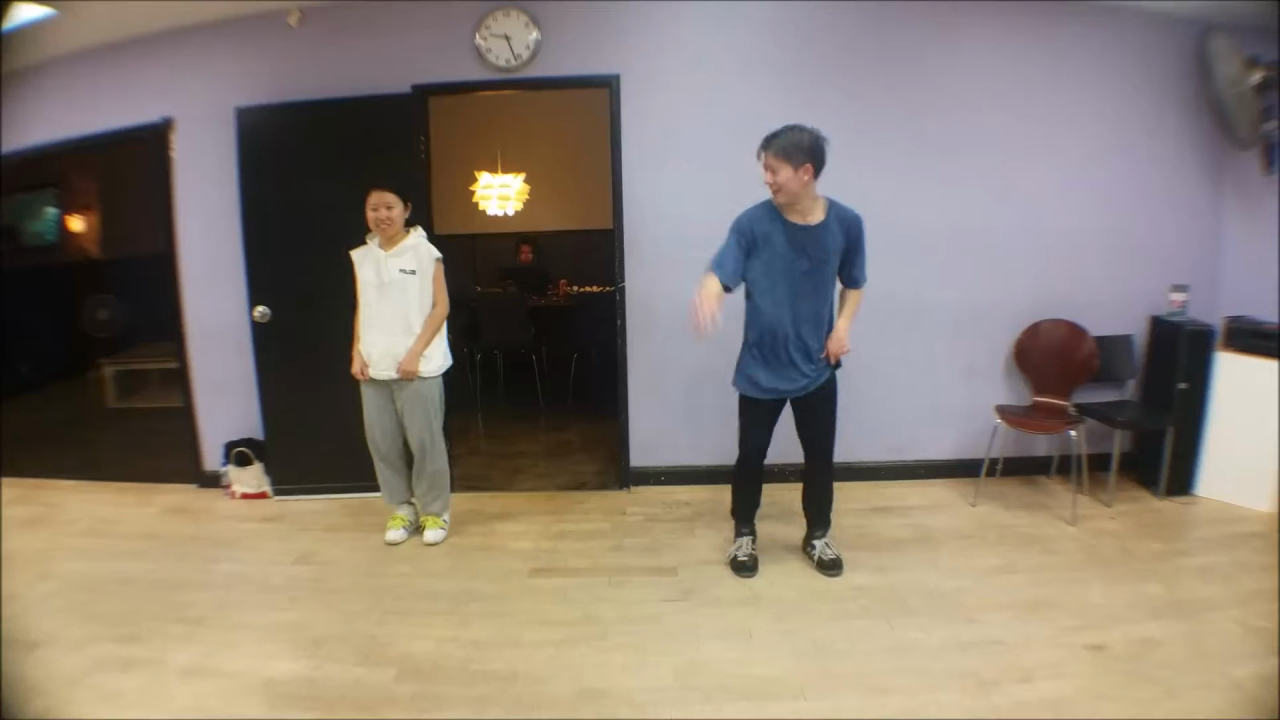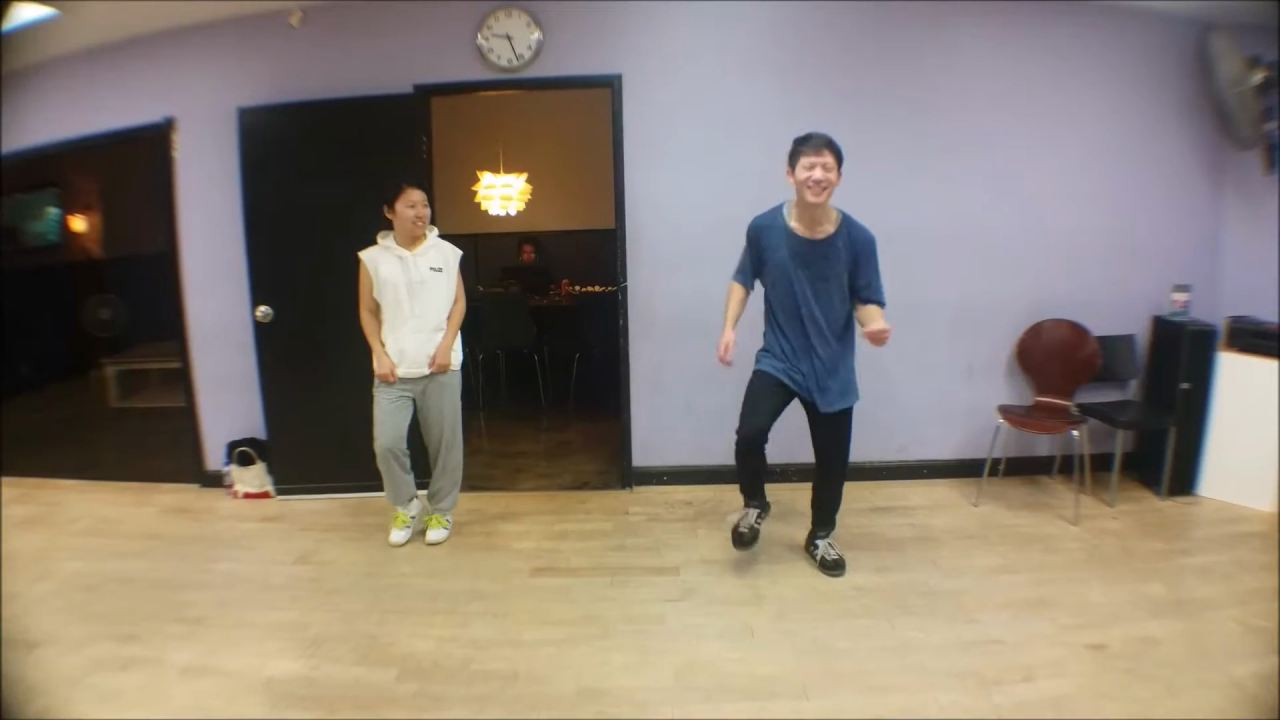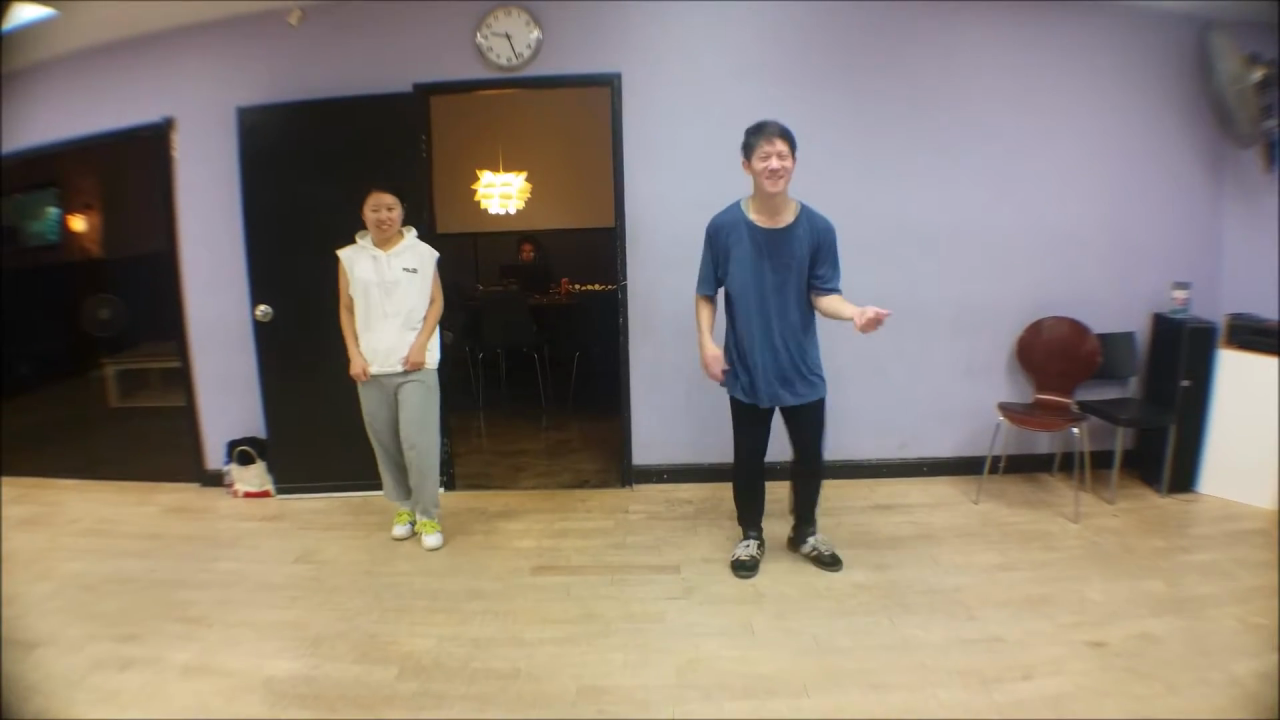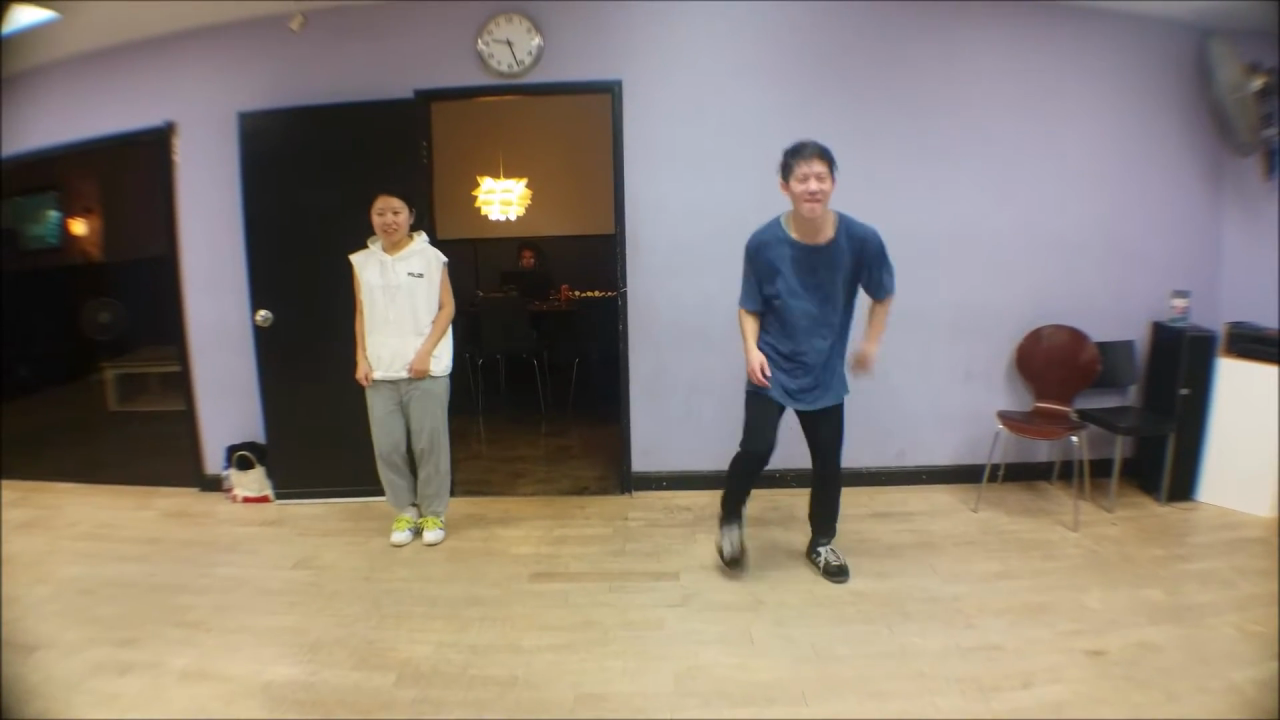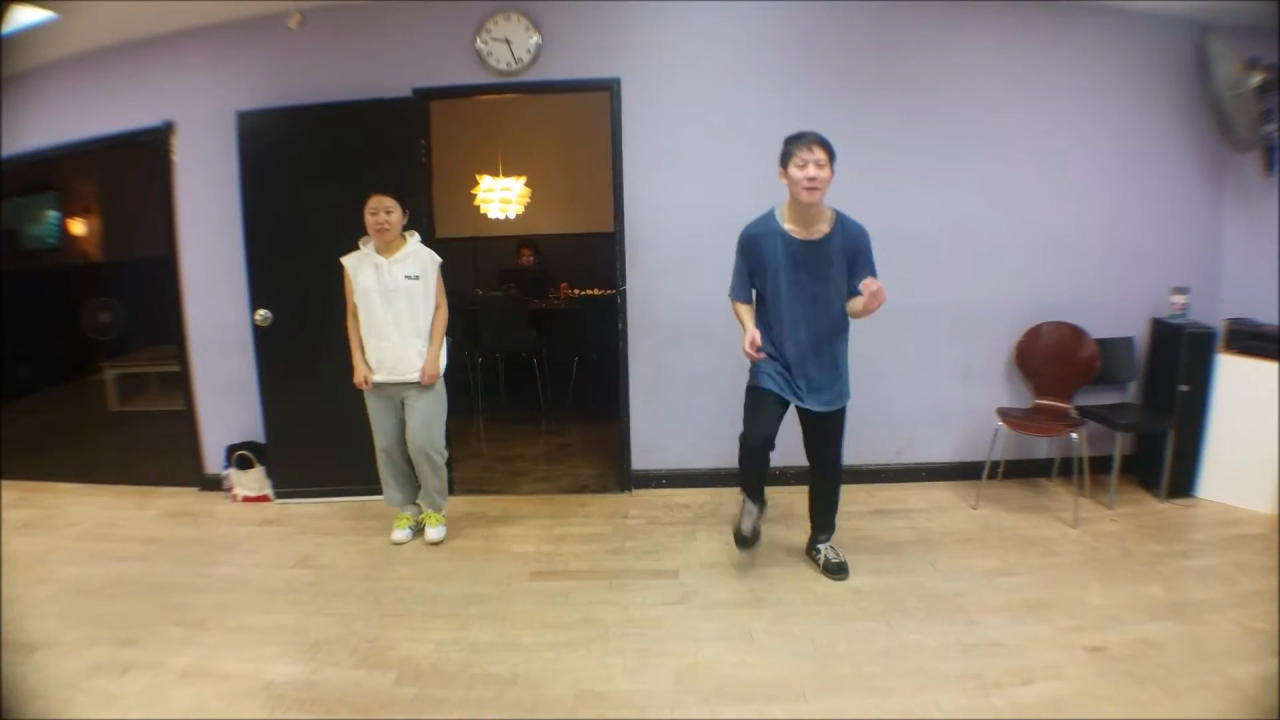
dt=0.7s
person 1, frame 1
left shoulder: (846, 223)
right shoulder: (753, 223)
left elbow: (853, 283)
right elbow: (719, 275)
left wrist: (842, 327)
right wrist: (708, 298)
left hip: (816, 366)
right hip: (761, 366)
left knee: (820, 456)
right knee: (751, 455)
left ankle: (817, 535)
right ankle: (744, 532)
person 1, frame 2
left shoulder: (858, 239)
right shoulder: (764, 228)
left elbow: (866, 303)
right elbow: (743, 280)
left wrist: (875, 326)
right wrist: (728, 328)
left hip: (833, 370)
right hip: (778, 359)
left knee: (832, 461)
right knee: (749, 434)
left ankle: (820, 535)
right ankle: (754, 503)
person 1, frame 3
left shoulder: (817, 228)
right shoulder: (723, 227)
left elbow: (822, 295)
right elbow: (707, 293)
left wrist: (856, 314)
right wrist: (707, 340)
left hip: (801, 367)
right hip: (747, 368)
left knee: (809, 456)
right knee: (749, 457)
left ankle: (805, 532)
right ankle: (751, 534)
person 1, frame 4
left shoulder: (860, 239)
right shoulder: (764, 242)
left elbow: (881, 294)
right elbow: (750, 306)
left wrist: (870, 341)
right wrist: (751, 349)
left hip: (825, 372)
right hip: (775, 366)
left knee: (828, 462)
right knee: (756, 448)
left ankle: (822, 542)
right ankle: (732, 522)
person 1, frame 5
left shoulder: (852, 236)
right shoulder: (757, 235)
left elbow: (854, 305)
right elbow: (741, 294)
left wrist: (870, 303)
right wrist: (749, 328)
left hip: (826, 372)
right hip: (772, 366)
left knee: (826, 462)
right knee: (755, 442)
left ankle: (821, 540)
right ankle: (753, 501)
person 2, frame 1
left shoulder: (425, 253)
right shoulder: (362, 257)
left elbow: (440, 306)
right elbow: (361, 310)
left wrist: (415, 353)
right wrist: (356, 352)
left hip: (419, 368)
right hip: (374, 368)
left knee: (425, 443)
right knee: (383, 445)
left ankle: (435, 512)
right ankle: (403, 509)
person 2, frame 2
left shoulder: (446, 253)
right shoulder: (373, 258)
left elbow: (459, 302)
right elbow: (368, 312)
left wrist: (446, 346)
right wrist: (381, 356)
left hip: (440, 365)
right hip: (394, 368)
left knee: (445, 441)
right knee: (387, 442)
left ankle: (441, 511)
right ankle: (405, 506)
person 2, frame 3
left shoulder: (422, 253)
right shoulder: (350, 258)
left elbow: (436, 302)
right elbow: (346, 309)
left wrist: (420, 346)
right wrist: (354, 354)
left hip: (416, 364)
right hip: (372, 366)
left knee: (419, 441)
right knee: (384, 441)
left ankle: (428, 515)
right ankle: (404, 506)
person 2, frame 4
left shoulder: (430, 258)
right shoulder: (362, 262)
left elbow: (447, 308)
right elbow: (361, 314)
left wrist: (425, 352)
right wrist: (361, 358)
left hip: (426, 370)
right hip: (380, 372)
left knee: (430, 445)
right knee: (387, 449)
left ankle: (433, 513)
right ankle: (405, 512)
person 2, frame 5
left shoulder: (425, 258)
right shoulder: (354, 264)
left elbow: (441, 309)
right elbow: (353, 317)
left wrist: (434, 356)
right wrist: (358, 362)
left hip: (421, 370)
right hip: (378, 373)
left knee: (425, 443)
right knee: (388, 447)
left ankle: (433, 509)
right ankle: (405, 510)
